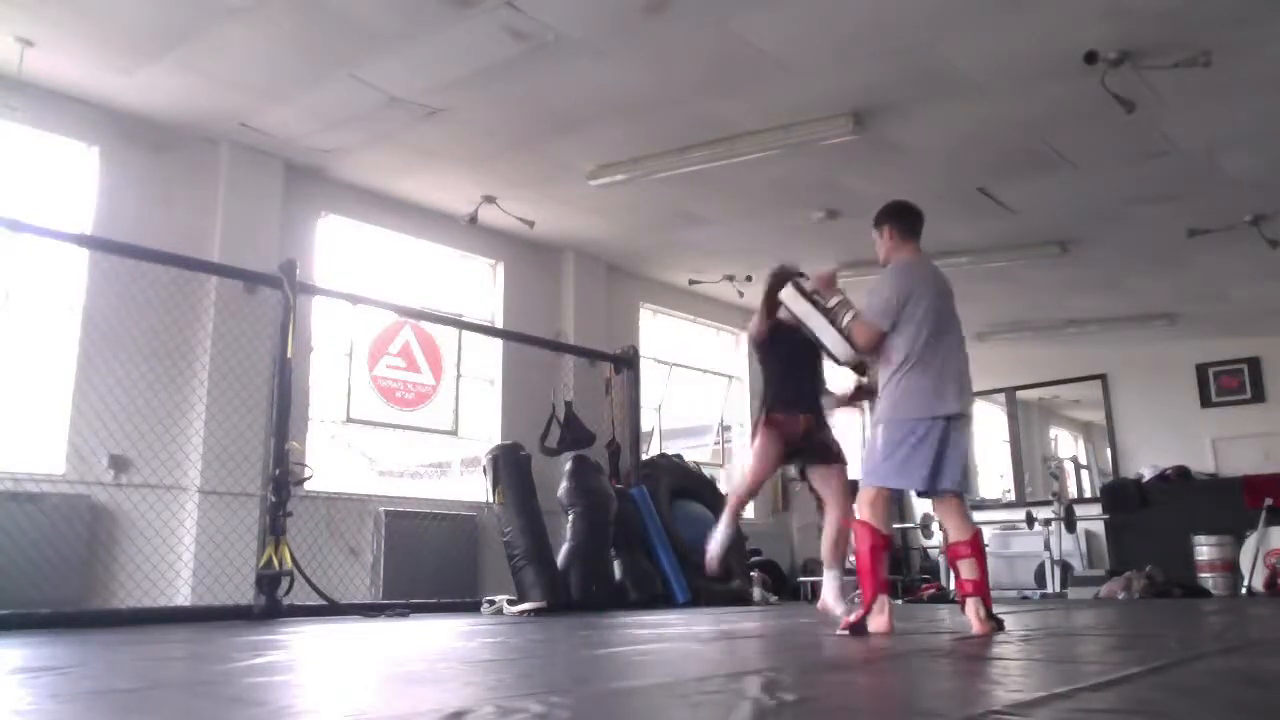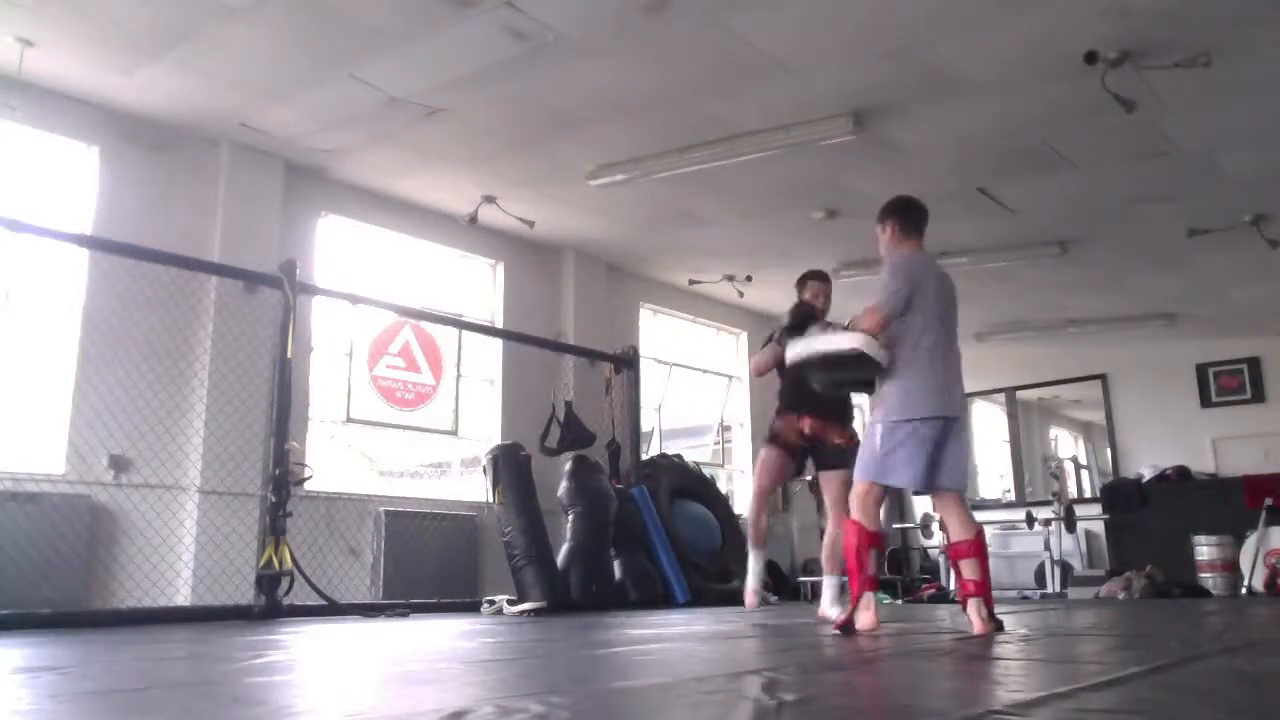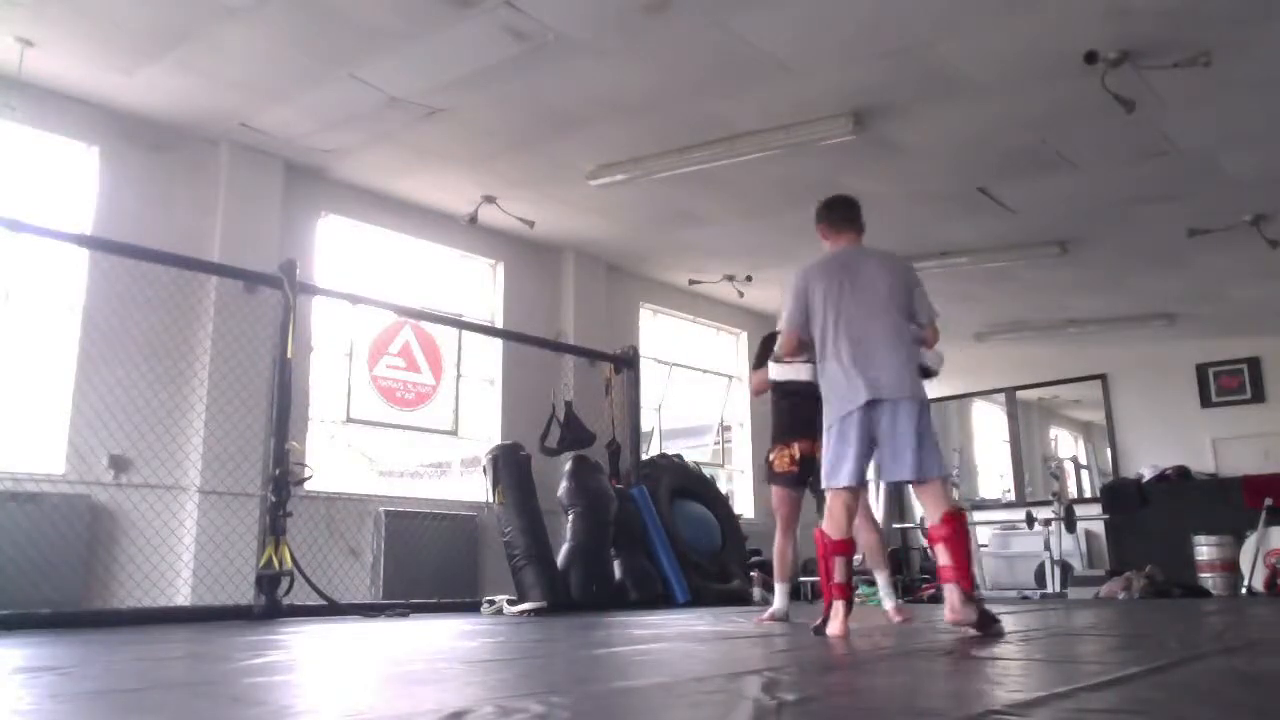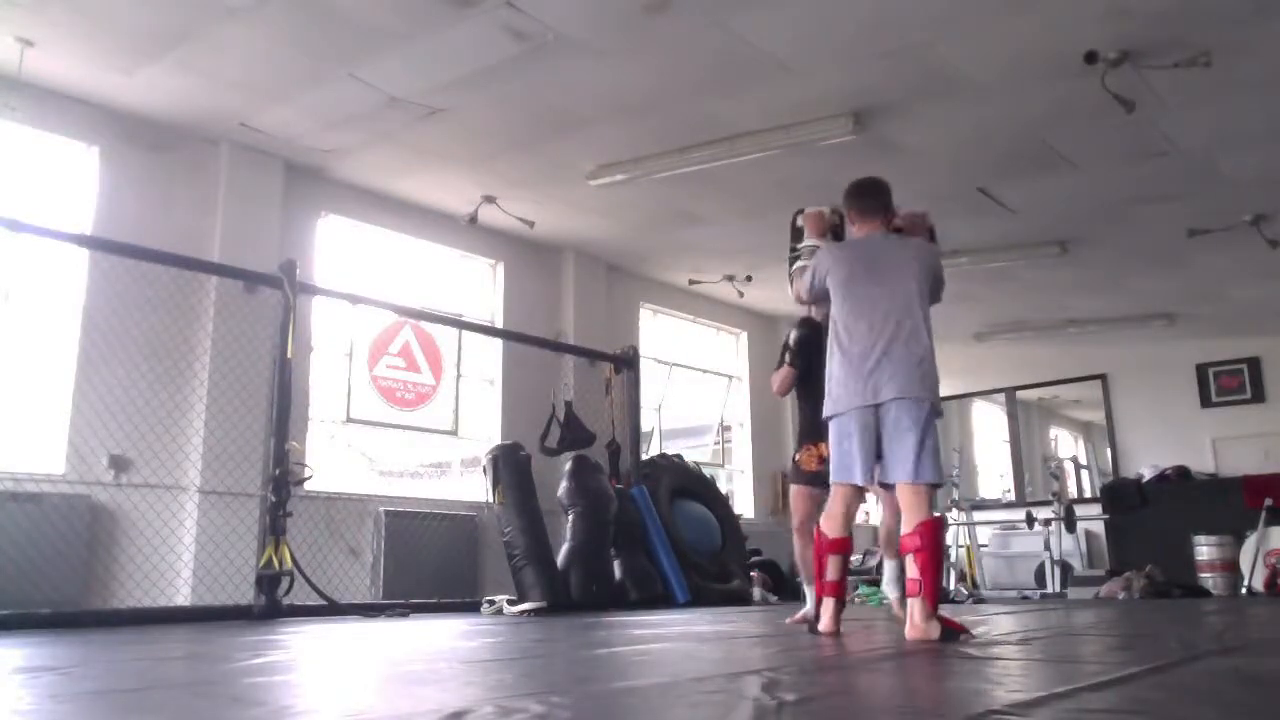
dt=0.5s
person 1, frame 1
left shoulder: (897, 275)
right shoulder: (934, 278)
left elbow: (866, 340)
left wrist: (833, 297)
left hip: (907, 406)
right hip: (947, 405)
left knee: (872, 499)
right knee: (950, 504)
left ankle: (875, 608)
right ankle: (978, 608)
person 1, frame 2
left shoulder: (901, 267)
right shoulder: (940, 276)
left elbow: (873, 324)
left wrist: (844, 330)
right wrist: (862, 325)
left hip: (905, 403)
right hip: (945, 402)
left knee: (864, 497)
right knee: (951, 501)
left ankle: (864, 605)
right ankle: (979, 608)
person 1, frame 3
left shoulder: (810, 275)
right shoulder: (897, 266)
left elbow: (787, 348)
right elbow: (930, 336)
left wrist: (819, 340)
left hip: (845, 395)
right hip: (901, 390)
left knee: (840, 500)
right knee: (932, 489)
left ankle: (836, 611)
right ankle: (959, 596)
person 1, frame 4
left shoulder: (833, 256)
right shoulder: (921, 254)
left elbow: (800, 293)
left wrist: (811, 240)
left hip: (850, 392)
right hip: (909, 387)
left knee: (843, 495)
right knee: (914, 495)
left ankle: (828, 608)
right ankle: (920, 614)
person 2, frame 1
left shoulder: (811, 340)
right shoulder: (774, 327)
right elbow: (757, 328)
left wrist: (844, 398)
right wrist: (770, 292)
left hip: (814, 424)
right hip: (780, 418)
left knee: (840, 502)
right knee: (755, 478)
left ankle: (831, 593)
right ankle: (725, 530)
person 2, frame 2
right shoulder: (788, 334)
right elbow: (757, 368)
right wrist: (786, 332)
left hip: (835, 428)
right hip: (794, 422)
left knee: (839, 512)
right knee: (760, 490)
left ankle: (830, 600)
right ankle: (755, 572)
person 2, frame 3
right shoulder: (774, 341)
right elbow: (755, 386)
right wrist: (777, 361)
right hip: (787, 442)
left knee: (860, 511)
right knee: (784, 523)
left ankle: (888, 597)
right ankle: (780, 603)
person 2, frame 4
right shoulder: (801, 336)
right elbow: (779, 387)
right wrist: (795, 349)
right hip: (813, 441)
left knee: (893, 498)
right knee: (800, 523)
left ankle: (891, 583)
right ankle: (813, 603)
